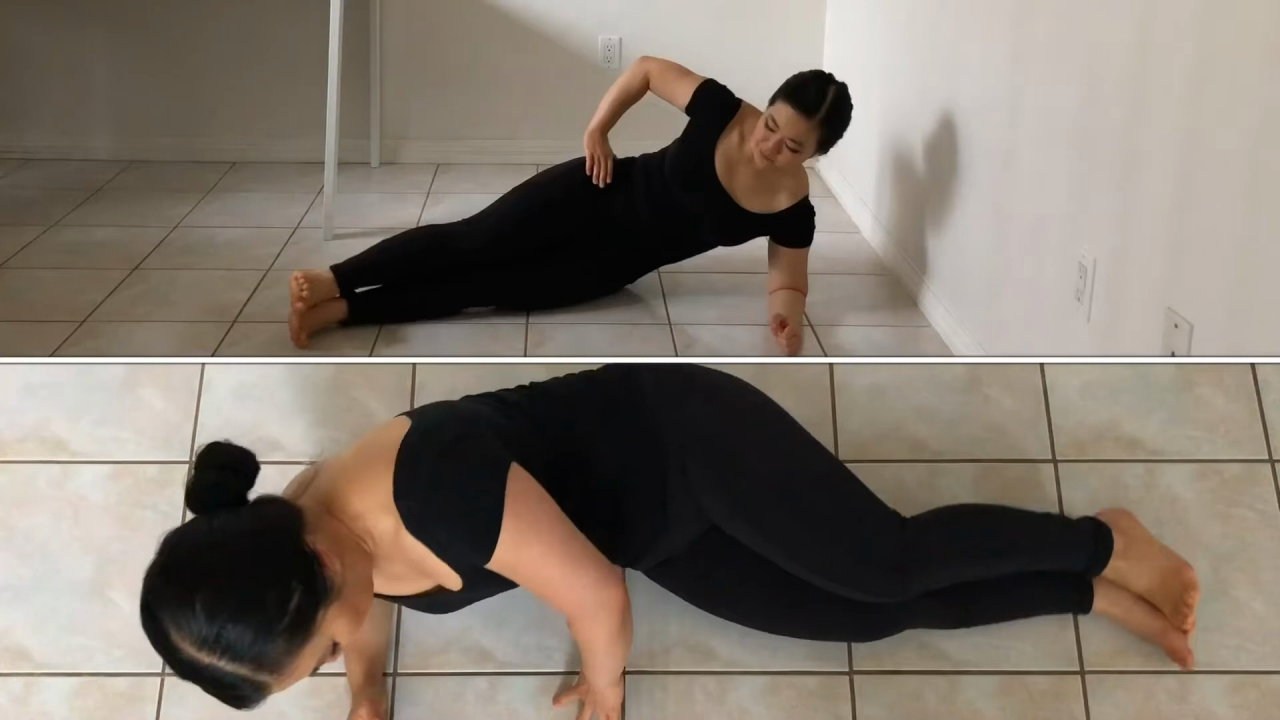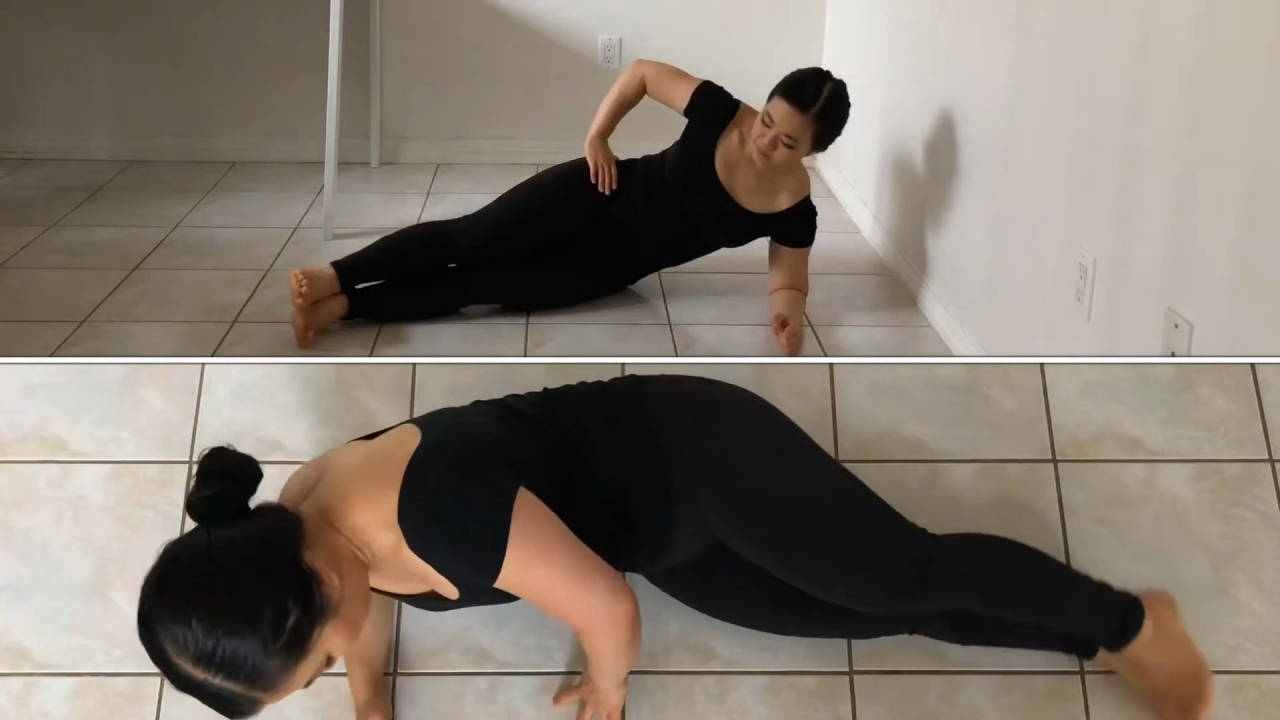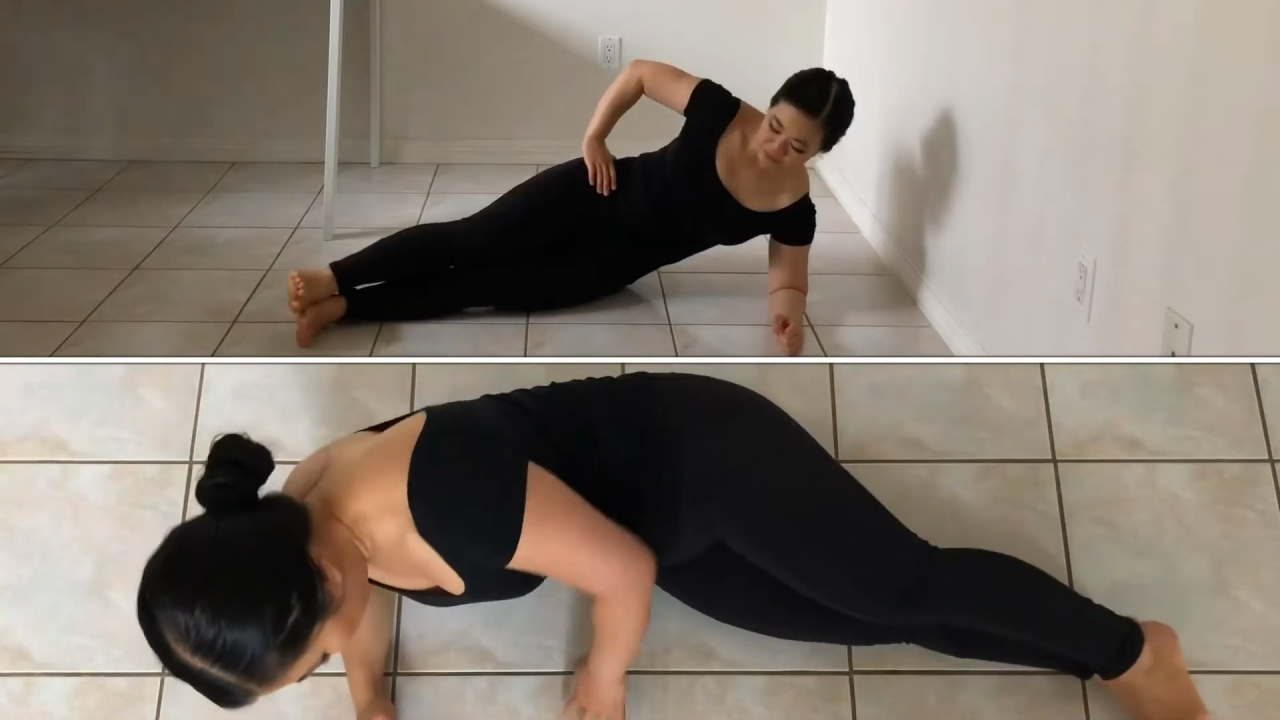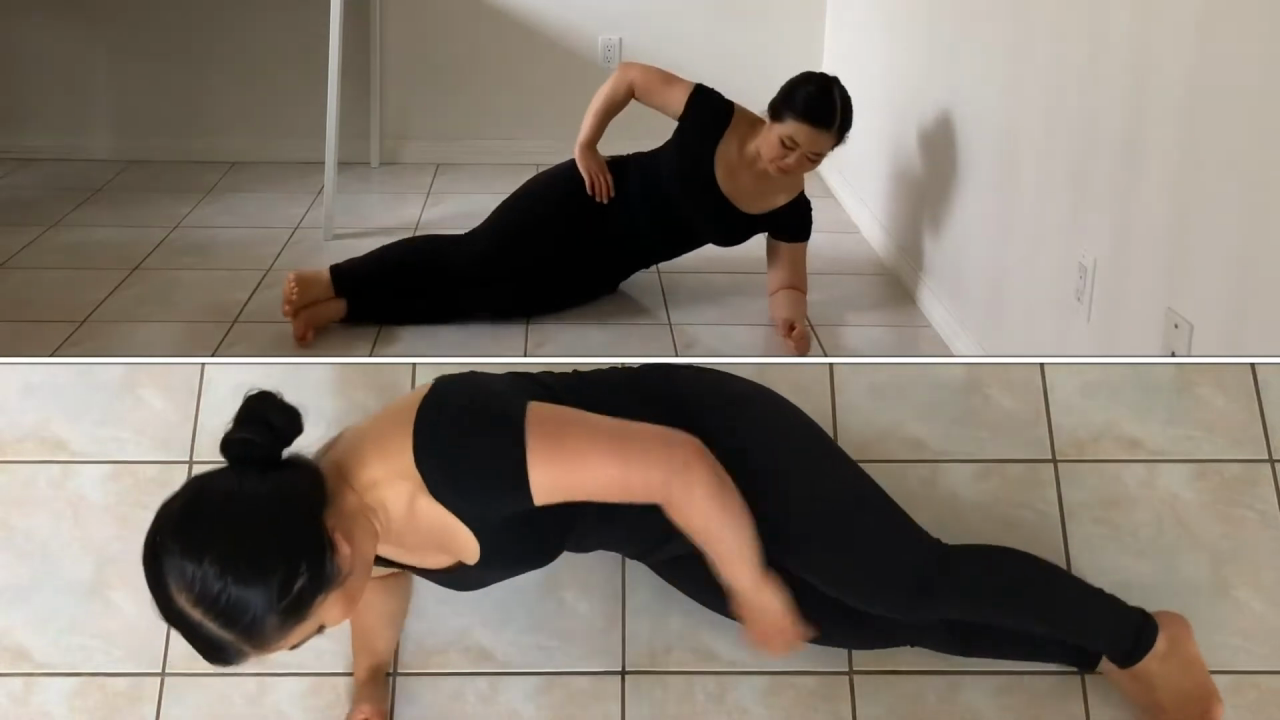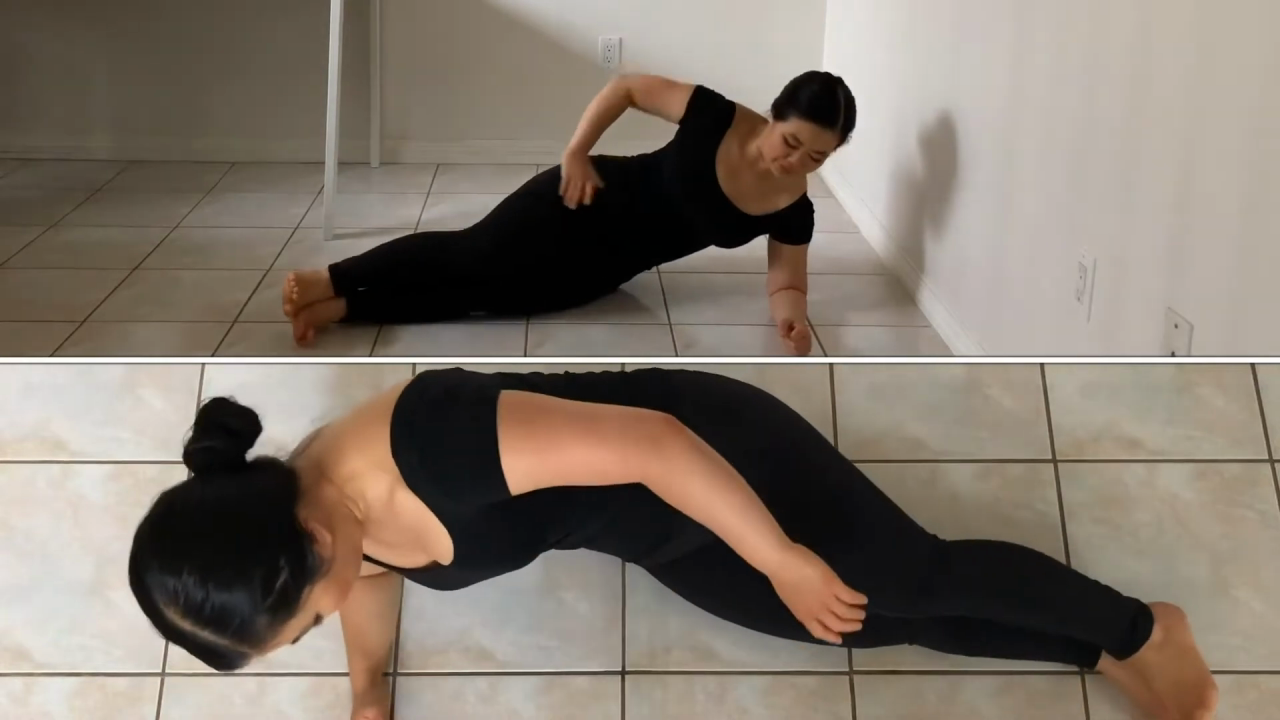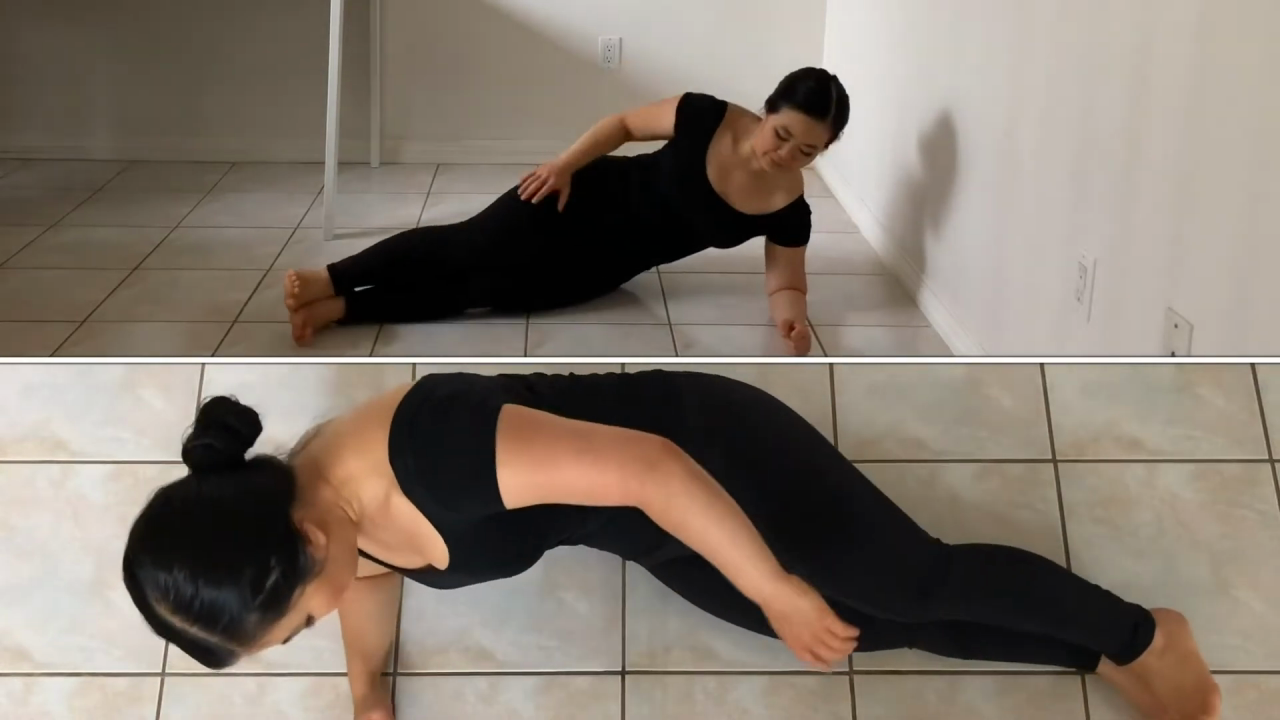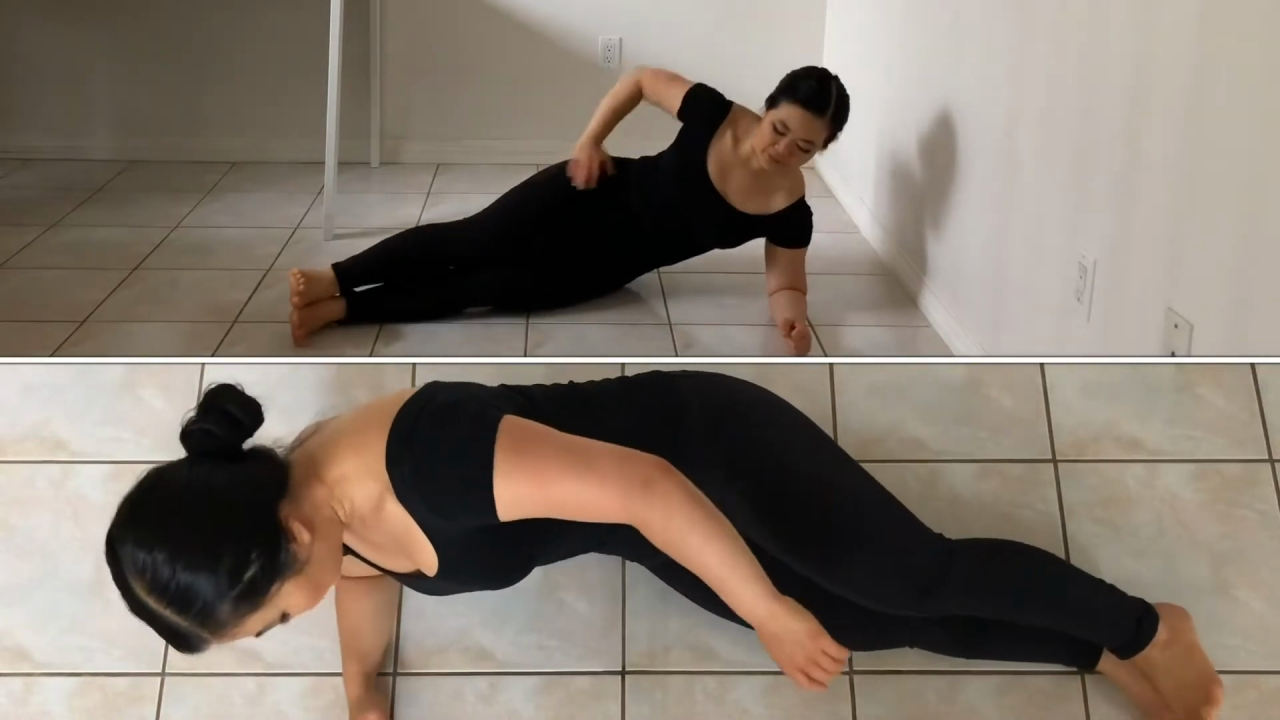
dt=0.3s
person 1, frame 1
left shoulder: (426, 481)
right shoulder: (292, 540)
left elbow: (597, 597)
right elbow: (365, 609)
left hip: (686, 436)
right hip: (657, 535)
left knee: (887, 563)
right knee: (872, 616)
left ankle: (1097, 546)
right ankle: (1092, 597)
person 1, frame 2
left shoulder: (432, 502)
right shoulder: (291, 530)
left elbow: (608, 608)
left hip: (694, 451)
right hip: (658, 539)
left knee: (903, 573)
right knee: (866, 612)
left ankle: (1129, 624)
right ankle: (1082, 631)
person 1, frame 3
left shoulder: (437, 488)
right shoulder: (296, 525)
left elbow: (624, 575)
right elbow: (365, 605)
left hip: (701, 453)
right hip: (667, 533)
left knee: (901, 585)
right knee: (870, 620)
person 1, frame 4
left shoulder: (446, 450)
right shoulder: (313, 510)
left elbow: (673, 460)
right elbow: (385, 575)
left wrist: (757, 591)
left hip: (713, 444)
right hip: (663, 539)
left knee: (912, 581)
right knee: (868, 624)
person 1, frame 5
left shoulder: (425, 440)
right shoulder: (297, 510)
left elbow: (651, 442)
left wrist: (785, 562)
left hip: (702, 446)
right hip: (655, 540)
left knee: (912, 577)
right knee: (874, 621)
left ankle: (1138, 628)
person 1, frame 6
left shoulder: (422, 447)
right shoulder: (312, 508)
left elbow: (649, 467)
left wrist: (777, 593)
left hip: (704, 445)
right hip: (658, 541)
left knee: (913, 582)
right knee: (868, 625)
person 1, frame 7
left shoulder: (419, 457)
right shoulder: (305, 504)
left elbow: (644, 487)
left wrist: (770, 611)
left hip: (705, 444)
right hip: (657, 533)
left knee: (917, 576)
right knee: (873, 625)
left ankle: (1143, 630)
person 2, frame 1
left shoulder: (792, 209)
right shoulder: (721, 110)
left elbow: (787, 282)
right elbow: (646, 68)
left wrist: (787, 316)
right wrist: (596, 131)
left hip: (614, 262)
right hip: (599, 194)
left knee: (485, 287)
right knee: (472, 242)
left ankle: (341, 310)
right ankle: (332, 280)
person 2, frame 2
left shoulder: (794, 209)
right shoulder: (718, 110)
left elbow: (788, 281)
right elbow: (642, 73)
left wrist: (788, 316)
right wrist: (596, 138)
left hip: (615, 264)
right hip: (597, 196)
left knee: (486, 285)
right knee: (473, 239)
left ankle: (344, 305)
right ankle: (333, 278)
person 2, frame 3
left shoulder: (792, 206)
right shoulder: (719, 111)
left elbow: (787, 281)
right elbow: (639, 73)
left wrist: (788, 316)
right wrist: (593, 140)
left hip: (613, 262)
right hip: (597, 196)
left knee: (482, 285)
right knee: (472, 240)
left ankle: (342, 306)
right ankle: (331, 279)
person 2, frame 4
left shoulder: (790, 209)
right shoulder: (714, 116)
left elbow: (786, 281)
right elbow: (627, 77)
left wrist: (793, 319)
right wrist: (584, 147)
left hip: (606, 267)
right hip: (586, 199)
left knee: (490, 296)
right knee: (475, 256)
left ankle: (341, 308)
right ankle: (329, 281)
person 2, frame 5
left shoulder: (792, 209)
right shoulder: (716, 118)
left elbow: (787, 282)
right elbow: (625, 87)
left wrist: (793, 319)
right wrist: (576, 153)
left hip: (608, 266)
right hip: (593, 197)
left knee: (489, 293)
right knee: (475, 255)
left ankle: (341, 306)
right ankle: (329, 280)
person 2, frame 6
left shoulder: (789, 209)
right shoulder: (708, 117)
left elbow: (785, 281)
right elbow: (624, 124)
left wrist: (793, 319)
right wrist: (562, 166)
left hip: (609, 264)
right hip: (591, 196)
left knee: (488, 289)
right knee: (471, 246)
left ankle: (341, 307)
right ankle: (329, 280)
person 2, frame 7
left shoulder: (790, 209)
right shoulder: (713, 114)
left elbow: (786, 283)
right elbow: (640, 80)
left wrist: (793, 320)
right wrist: (589, 142)
left hip: (610, 264)
right hip: (592, 198)
left knee: (484, 288)
right knee: (472, 241)
left ankle: (341, 309)
right ankle: (334, 280)
